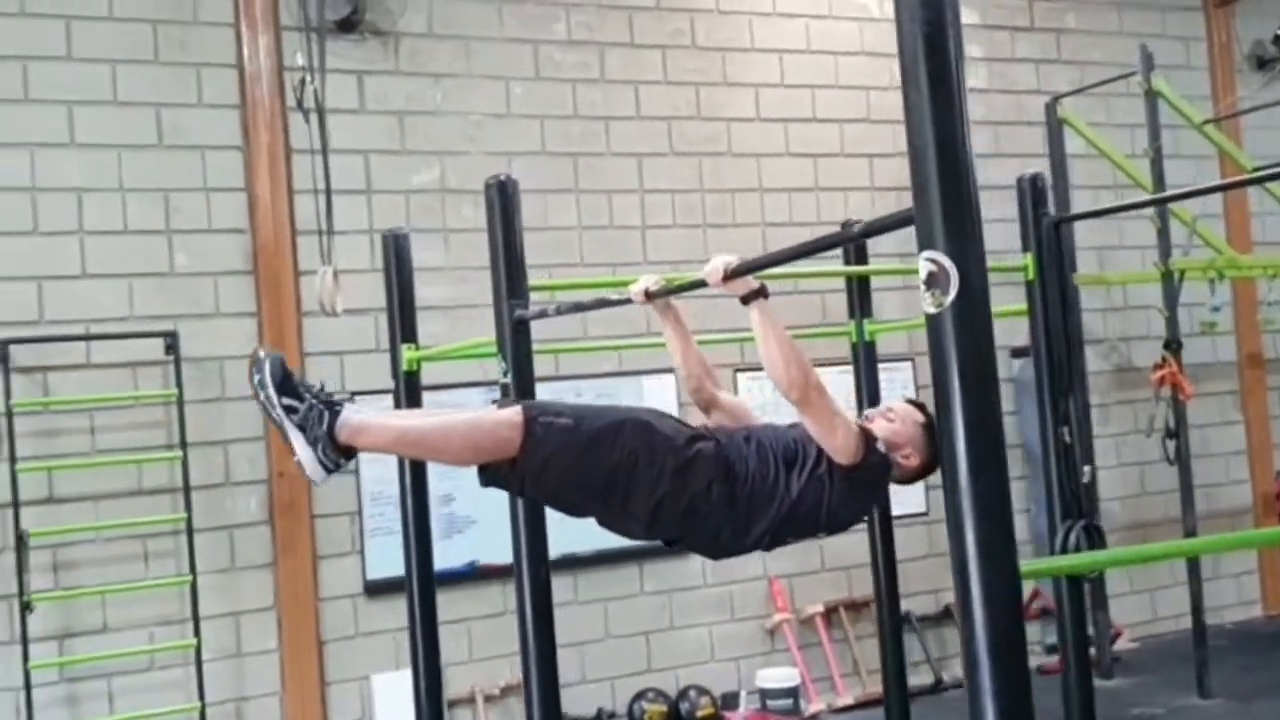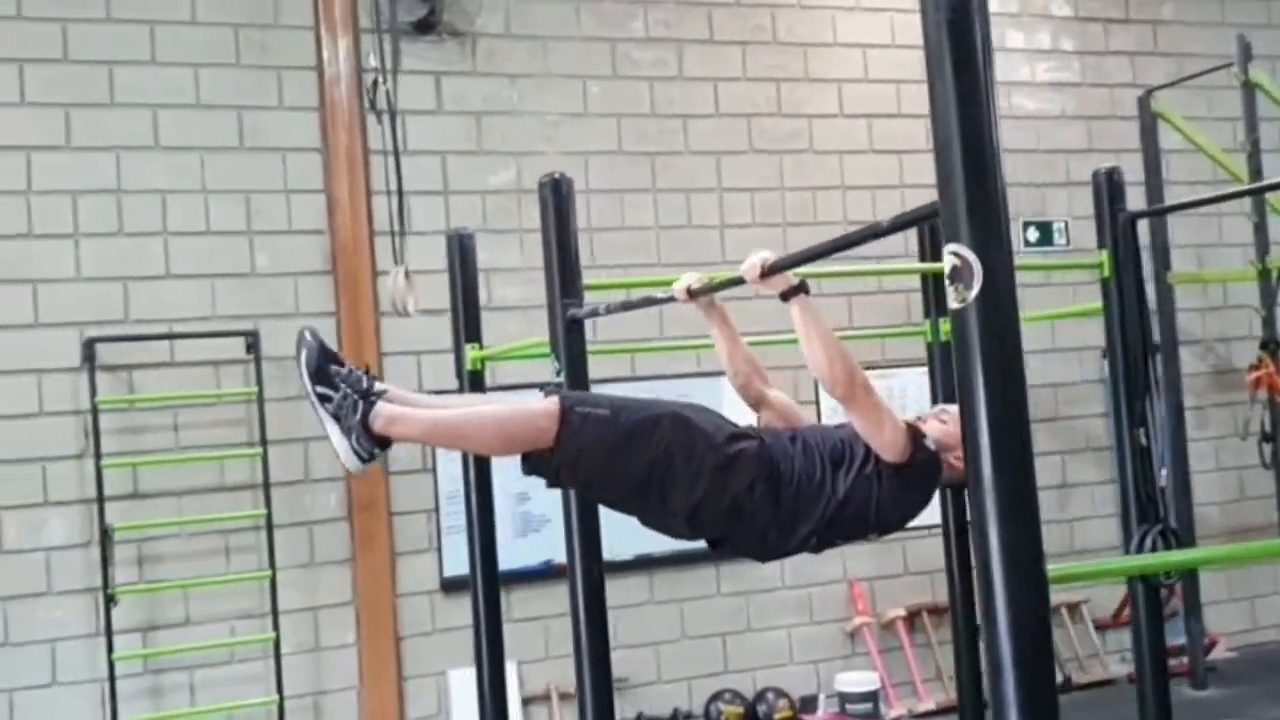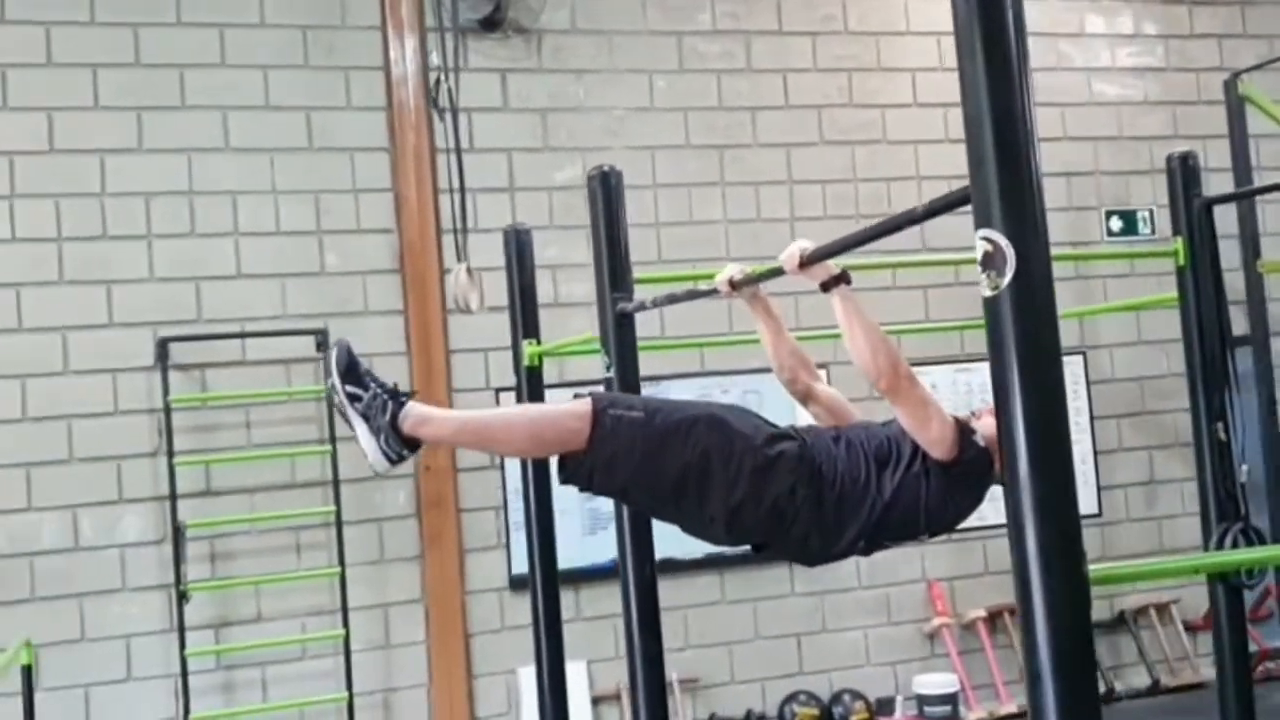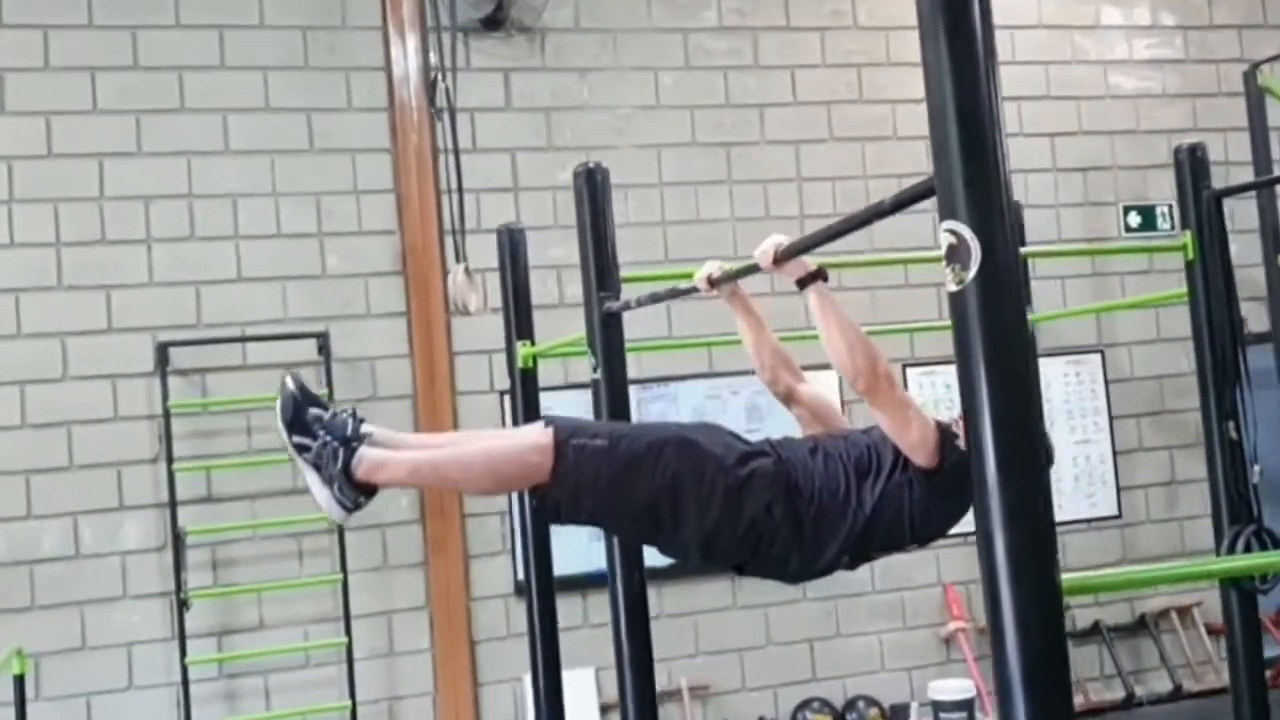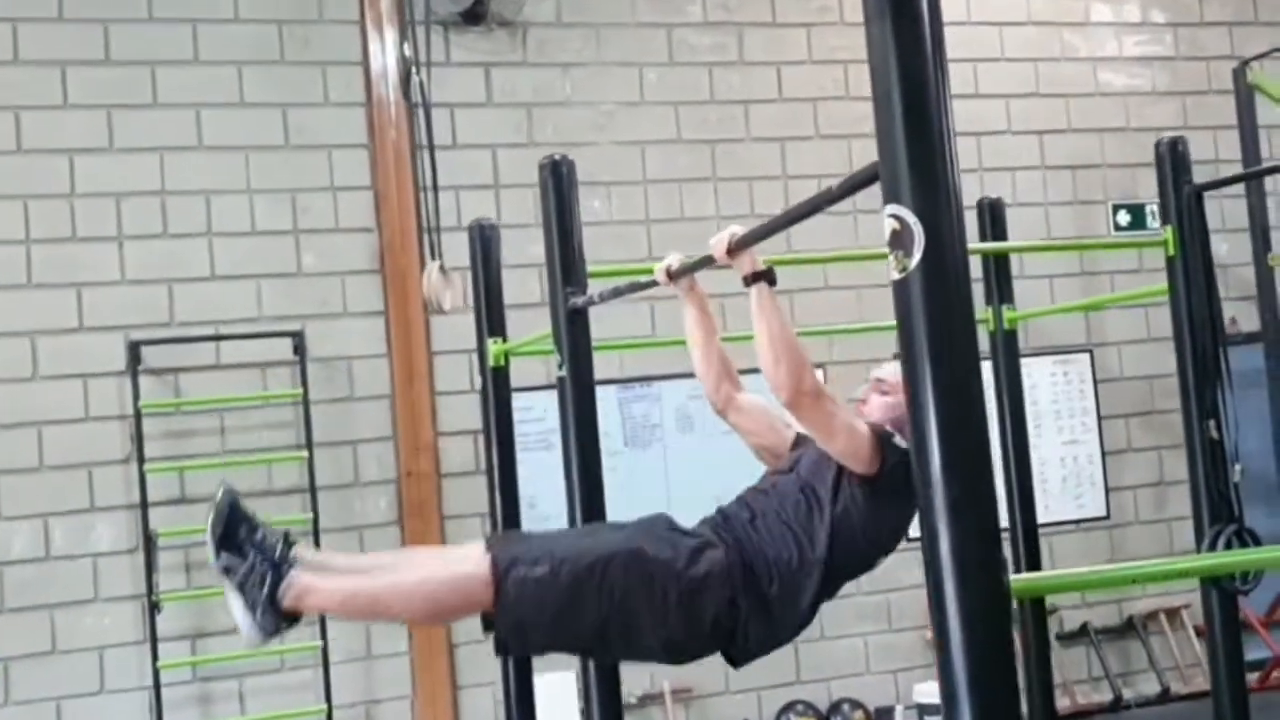
dt=0.4s
person 1, frame 1
left shoulder: (859, 471)
right shoulder: (799, 452)
left elbow: (802, 391)
right elbow: (708, 395)
left wrist: (752, 297)
right wrist: (667, 313)
left hip: (696, 484)
right hip: (689, 478)
left knee: (514, 428)
right knee: (503, 424)
left ankle: (337, 431)
right ankle: (337, 422)
person 1, frame 2
left shoulder: (908, 468)
right shoulder: (853, 453)
left elbow: (848, 387)
right elbow: (757, 390)
left wrist: (791, 293)
right wrist: (712, 311)
left hip: (740, 483)
right hip: (728, 481)
left knee: (551, 419)
right knee: (541, 417)
left ankle: (373, 420)
right ankle: (378, 402)
person 1, frame 3
left shoulder: (960, 463)
right shoulder: (904, 450)
left elbow: (891, 380)
right elbow: (805, 384)
left wrist: (833, 282)
right wrist: (756, 302)
left hip: (779, 483)
right hip: (768, 484)
left knee: (583, 420)
right knee: (579, 422)
left ankle: (403, 422)
right ankle: (408, 417)
person 1, frame 4
left shoulder: (947, 466)
right shoulder: (890, 454)
left elbow: (870, 380)
right elbow: (787, 385)
left wrist: (807, 278)
right wrist: (737, 298)
left hip: (754, 500)
right hip: (747, 502)
left knee: (546, 449)
right knee: (539, 441)
left ankle: (358, 467)
right ankle: (365, 446)
person 1, frame 5
left shoulder: (886, 467)
right shoulder: (822, 453)
left elbow: (798, 387)
right elbow: (726, 395)
left wrist: (757, 278)
right wrist: (691, 295)
left hip: (707, 585)
right hip: (692, 559)
left knee: (483, 578)
right knee: (477, 565)
left ankle: (285, 588)
right ankle: (292, 569)
